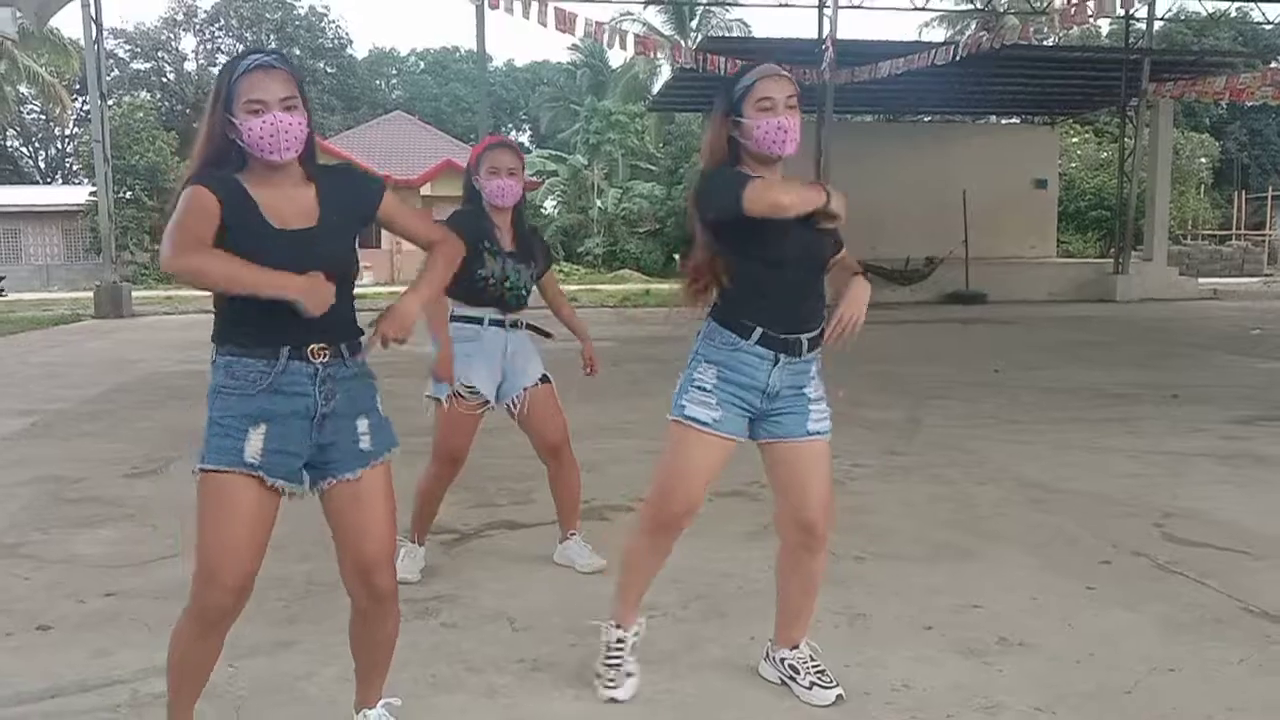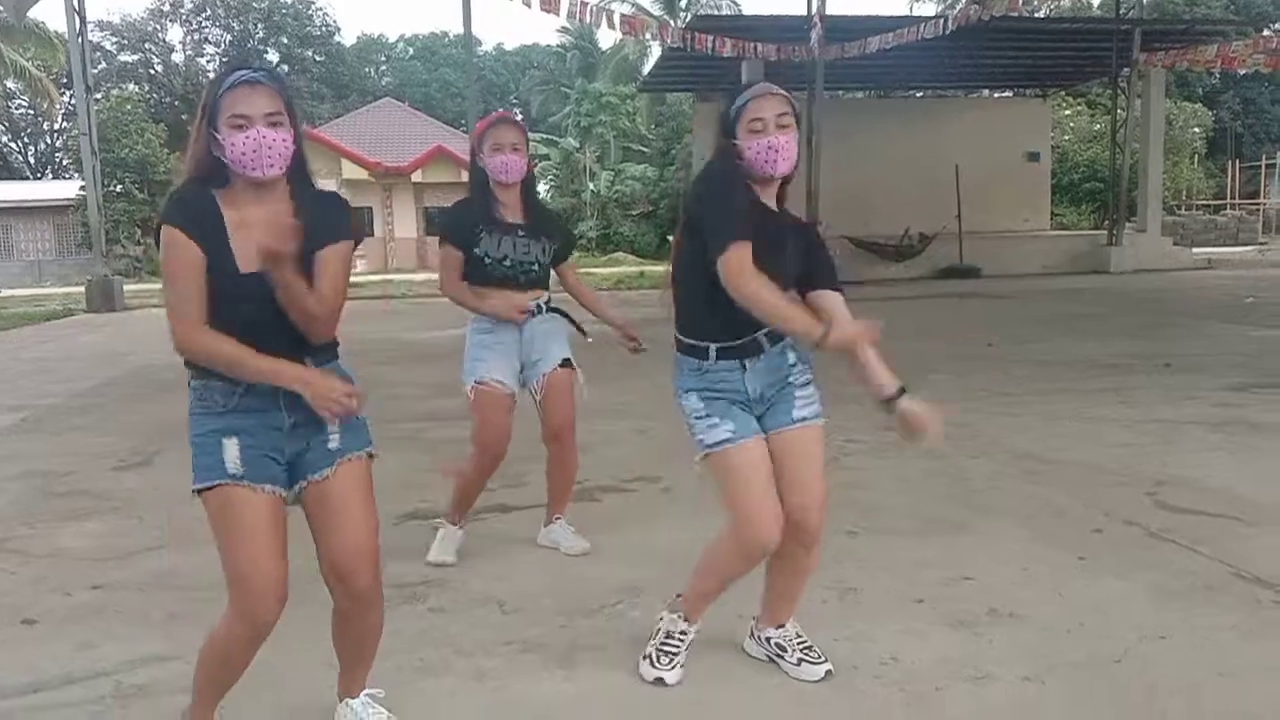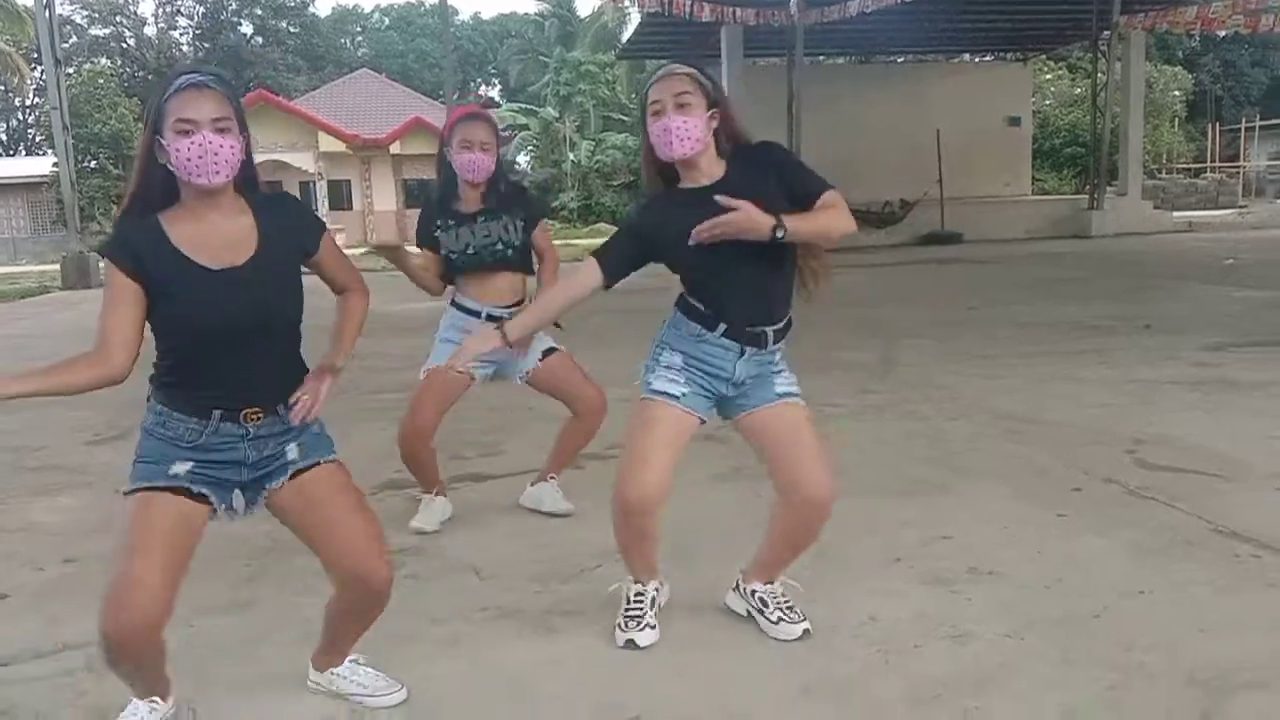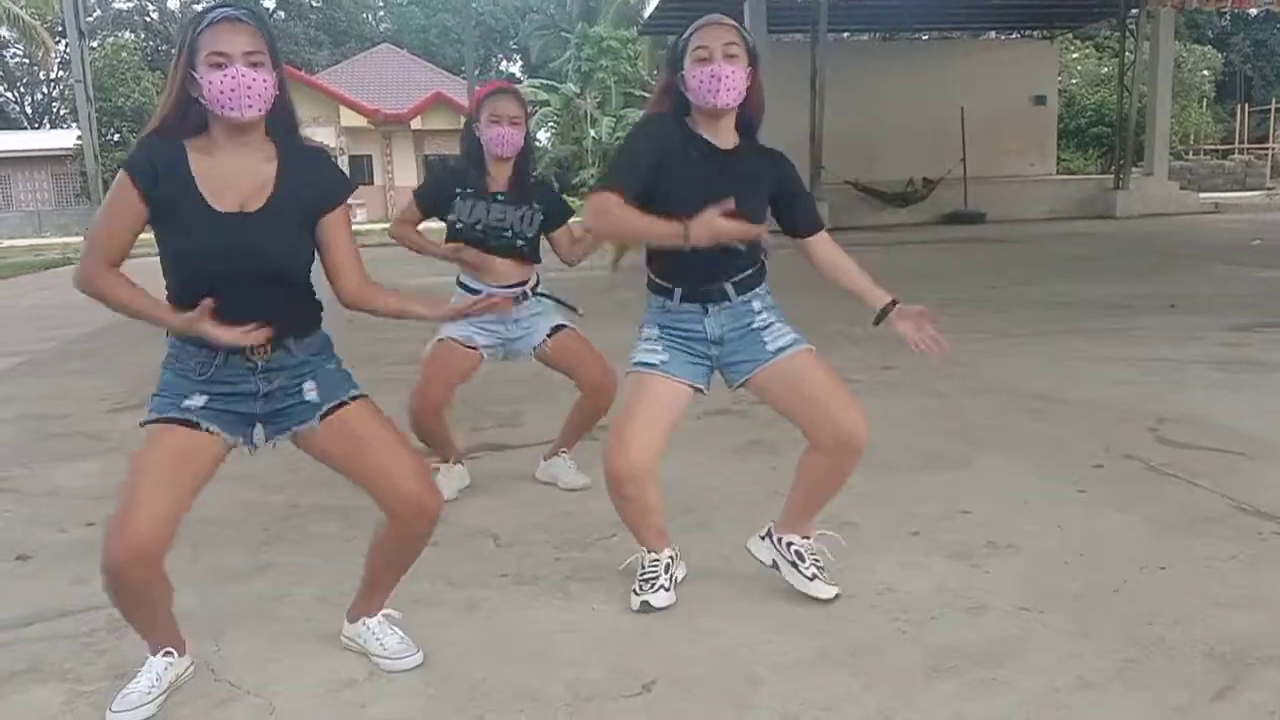
dt=0.4s
person 1, frame 1
left shoulder: (346, 187)
right shoulder: (216, 189)
left elbow: (447, 243)
right elbow: (180, 256)
left wrist: (415, 299)
right wrist: (297, 286)
left hip: (346, 390)
right hip: (254, 392)
left knee: (375, 578)
right knee: (220, 592)
person 1, frame 2
left shoulder: (326, 213)
right shoulder: (190, 211)
left elbow: (323, 326)
right elbow: (189, 338)
left wrist: (281, 265)
right wrist: (300, 378)
left hip: (324, 408)
right hip: (233, 410)
left knee: (357, 580)
right knee: (260, 602)
person 1, frame 3
left shoulder: (285, 218)
right shoulder: (137, 240)
left elbow: (354, 290)
right elbow: (114, 358)
left wrist: (331, 368)
left hip: (285, 427)
right hip: (187, 436)
left knee: (371, 575)
right knee: (127, 622)
left ankle: (333, 663)
person 1, frame 4
left shoulder: (309, 169)
right shoulder: (158, 165)
left elbow: (356, 288)
right elbow: (95, 273)
left wrist: (456, 304)
right wrist: (187, 322)
left hip: (304, 366)
right hip: (200, 376)
left knee: (416, 503)
right knee: (127, 553)
left ankle: (364, 618)
right ankle: (167, 651)
person 2, frame 1
left shoulder: (805, 205)
right shoulder: (721, 184)
left elbow: (841, 261)
right elbow: (770, 196)
left wrist: (859, 281)
right wrist: (829, 199)
left hip: (797, 372)
right hip: (729, 361)
left knee: (809, 524)
right knee: (669, 507)
left ankle: (787, 651)
right ankle: (622, 626)
person 2, frame 2
left shoulder: (801, 232)
right shoulder: (718, 185)
left elbow: (837, 313)
right elbow: (739, 277)
left wrist: (896, 395)
right wrist: (826, 335)
left hip: (782, 371)
right hip: (709, 379)
left knee: (805, 522)
right knee: (760, 531)
left ankle: (773, 630)
right ankle: (680, 619)
person 2, frame 3
left shoulder: (767, 163)
right shoulder: (656, 215)
left elbow: (842, 221)
right elbow: (586, 277)
left wrist: (771, 227)
right wrist: (506, 331)
left hip: (764, 359)
right hip: (691, 354)
left knee: (815, 493)
right knee: (636, 493)
left ankle: (756, 586)
right ankle: (643, 585)
person 2, frame 4
left shoulder: (769, 163)
right shoulder: (659, 137)
left elbow: (819, 244)
right elbow: (599, 214)
left wrist: (887, 307)
right wrist: (689, 230)
left hip: (749, 316)
right hip: (674, 323)
left knee: (845, 431)
right knee: (625, 463)
left ankle: (786, 537)
right ankle: (658, 555)
person 3, frame 1
left shoulder: (531, 238)
right shoulder: (465, 225)
left elbow: (552, 294)
left wrist: (584, 338)
left hip: (520, 344)
right hip: (473, 339)
left knee: (557, 446)
right knee: (447, 457)
left ankle: (570, 541)
right ankle: (414, 544)
person 3, frame 2
left shoulder: (546, 219)
right shoulder: (465, 214)
left elbow: (572, 280)
right elbow: (449, 281)
left wrist: (616, 322)
right wrist: (488, 307)
left hip: (547, 327)
right hip: (492, 334)
left knee: (560, 433)
right knee: (490, 446)
left ankle: (555, 524)
right ankle: (451, 526)
person 3, frame 3
left shoulder: (517, 197)
right shoulder: (436, 211)
left elbow: (549, 253)
right elbow: (430, 282)
right wrist: (401, 260)
right hip: (462, 328)
left knee: (592, 404)
right knee: (413, 431)
left ankle: (542, 484)
right ankle: (435, 496)
person 3, frame 4
left shoulder: (540, 191)
right shoulder: (452, 181)
left elbow: (572, 250)
right elbow: (400, 227)
right wrist: (451, 250)
left hip: (531, 308)
right hip: (475, 310)
left knee: (601, 383)
right knee: (424, 404)
left ankle: (556, 458)
right ankle: (452, 464)
